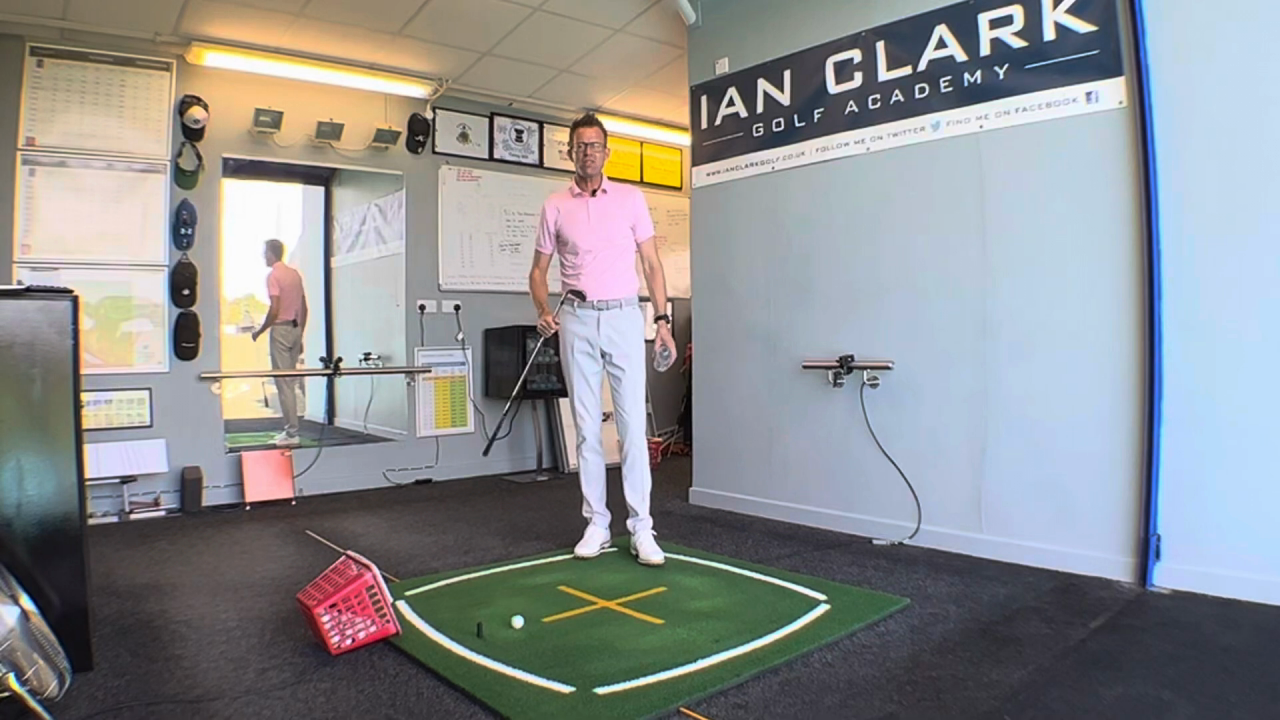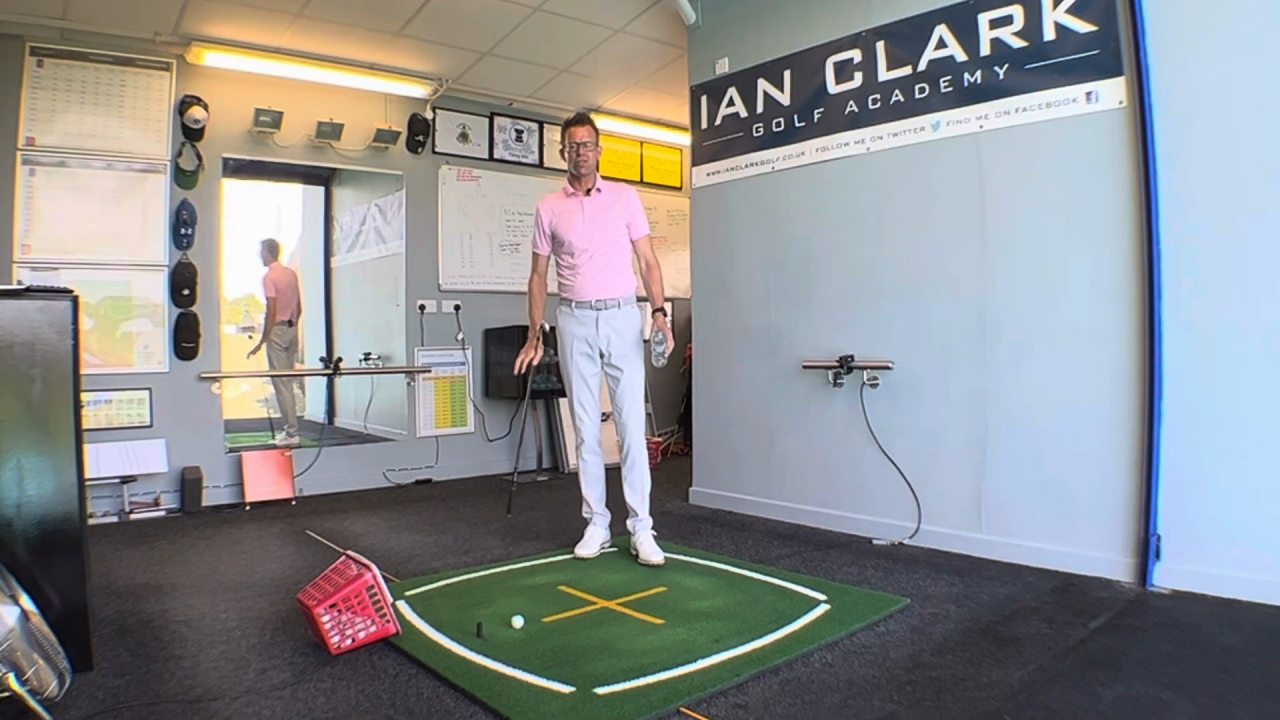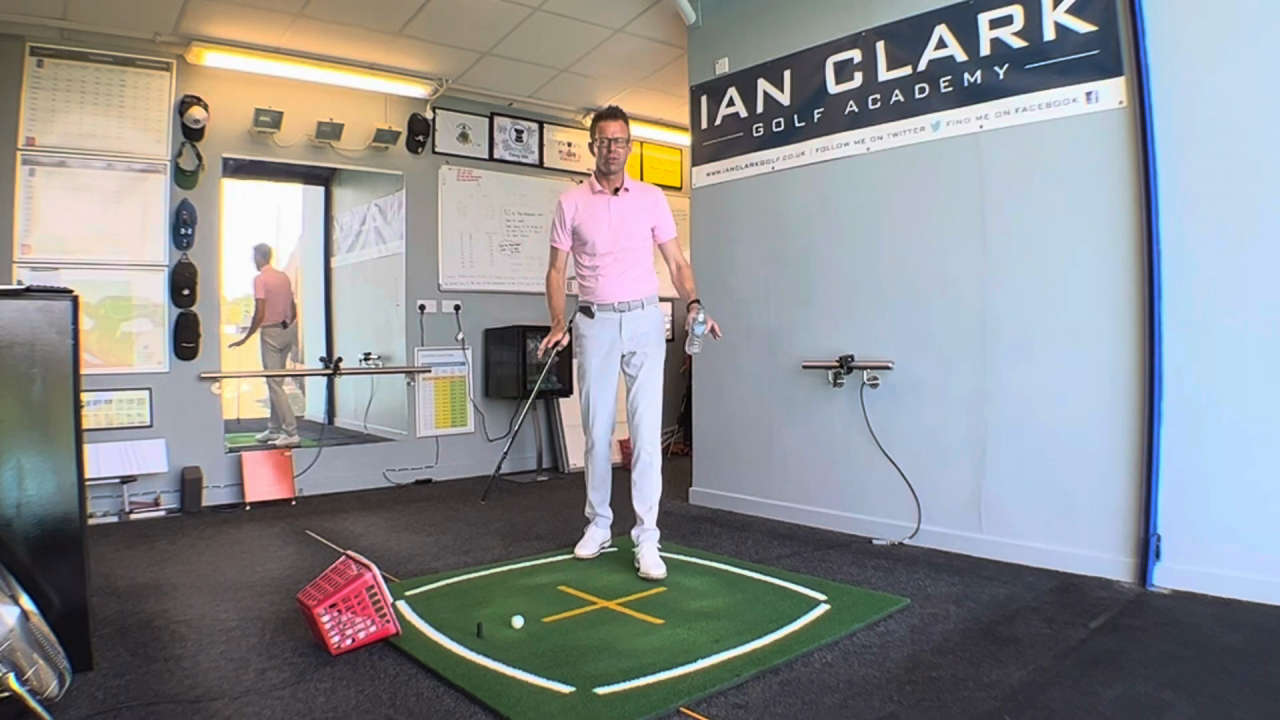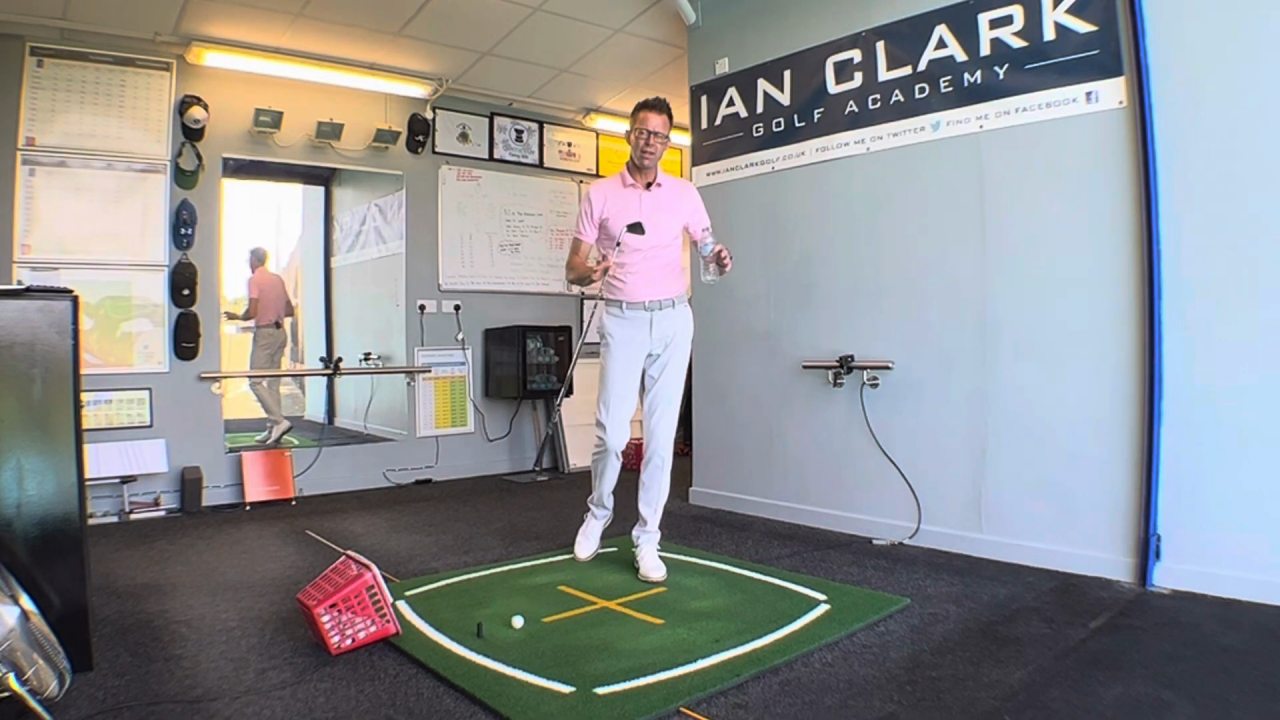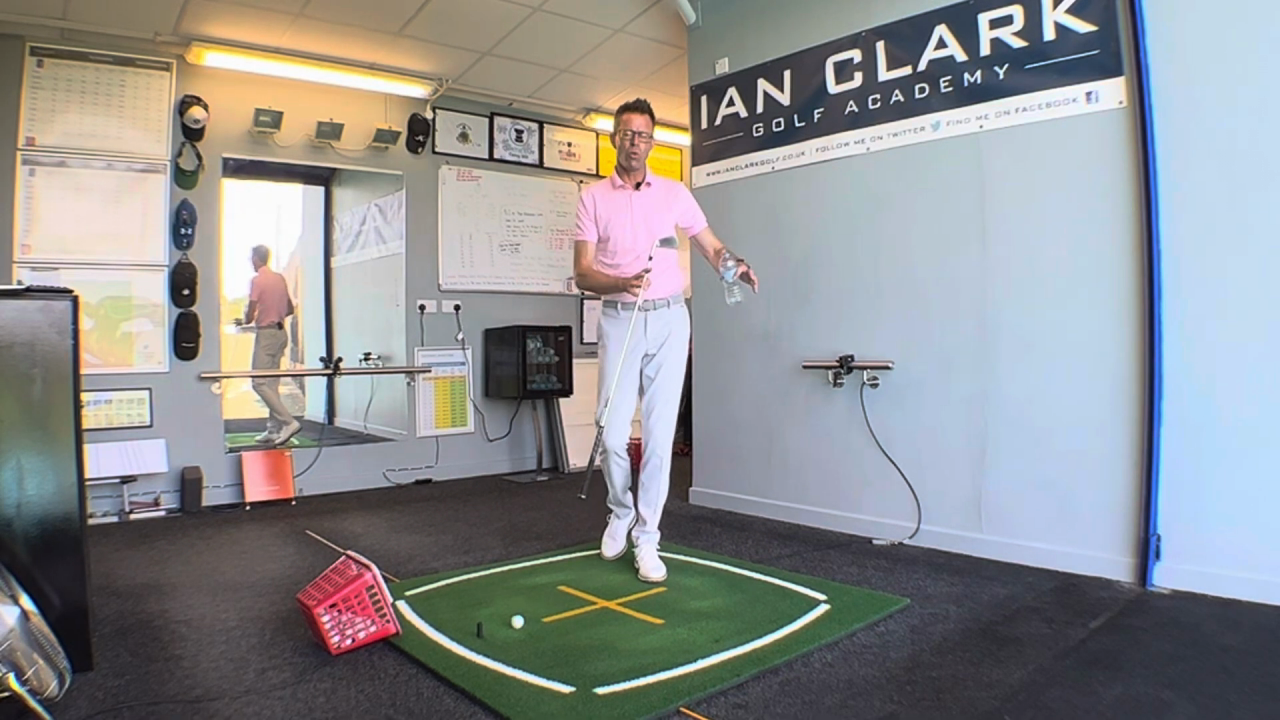
dt=1s
person 1, frame 1
left shoulder: (631, 198)
right shoulder: (554, 206)
left elbow: (651, 263)
right elbow: (539, 270)
left wrist: (662, 319)
right wrist: (544, 310)
left hip: (624, 316)
right hip: (576, 321)
left knee: (633, 422)
right knee: (586, 425)
left ankle: (641, 527)
right ankle: (597, 523)
person 1, frame 2
left shoulder: (625, 197)
right shoulder: (548, 208)
left elbow: (648, 261)
right elbow: (538, 276)
left wrist: (659, 312)
right wrist: (535, 334)
left hip: (622, 318)
right hip: (575, 321)
left knee: (632, 425)
right knee: (586, 427)
left ankle: (640, 527)
right ankle: (597, 524)
person 1, frame 3
left shoulder: (652, 197)
right shoulder: (570, 202)
left elbow: (676, 261)
right elbow: (557, 270)
left wrist: (693, 304)
right wrist: (558, 322)
left hip: (645, 320)
right hip: (595, 322)
left knee: (646, 430)
right knee: (597, 431)
left ankle: (646, 539)
right ankle: (598, 523)
person 1, frame 4
left shoulder: (684, 193)
right shoulder: (599, 193)
left elbow: (710, 254)
right elbow: (572, 267)
left wrist: (721, 261)
right wrist: (591, 272)
left hip: (673, 321)
right hip: (623, 321)
left knee: (660, 436)
right knee: (612, 432)
left ankle: (646, 540)
right ankle: (598, 512)
person 1, frame 5
left shoulder: (676, 193)
right shoulder: (593, 197)
left elbow: (712, 247)
right elbow: (583, 274)
left wrist: (734, 265)
right wrist: (623, 284)
left hip: (669, 320)
right hip: (619, 321)
left knee: (659, 434)
right knee: (613, 433)
left ankle: (647, 539)
right ankle: (621, 512)
person 2, frame 1
left shoulder: (273, 275)
right shoulder: (295, 274)
left elbow: (274, 310)
right elbow: (304, 308)
left wrist: (259, 332)
left hip: (281, 330)
right hip: (295, 330)
left knee: (283, 383)
right knee: (290, 382)
left ankle: (292, 433)
right ankle: (290, 429)
person 2, frame 2
left shoulder: (269, 277)
right shoulder: (291, 273)
left elbow: (271, 312)
left wrist: (262, 342)
left hip: (277, 331)
right hip: (292, 329)
left knee: (280, 384)
right knee: (287, 383)
left ankle: (292, 433)
right ankle: (289, 429)
person 2, frame 3
left shoulder: (260, 279)
right shoulder: (284, 277)
left elbow: (260, 315)
right elbow: (293, 312)
left wrist: (245, 338)
left hip: (271, 333)
right hip: (287, 332)
left knee: (275, 385)
right knee: (275, 383)
left ankle: (291, 432)
right ankle: (274, 430)
person 2, frame 4
left shoulder: (255, 279)
right shoulder: (278, 279)
left elbow: (252, 312)
right elbow: (290, 310)
left wrist: (238, 317)
left hip: (264, 333)
right hip: (279, 332)
left knee: (256, 381)
right knee: (273, 382)
left ankle: (279, 421)
right ankle: (273, 429)
person 2, frame 5
left shoulder: (257, 280)
right shoulder: (279, 278)
left elbow: (250, 316)
right elbow: (290, 309)
left wrist: (243, 321)
left hip: (266, 334)
right hip: (280, 333)
left knee: (259, 383)
right knee: (271, 383)
left ankle: (288, 422)
right ankle: (273, 429)
